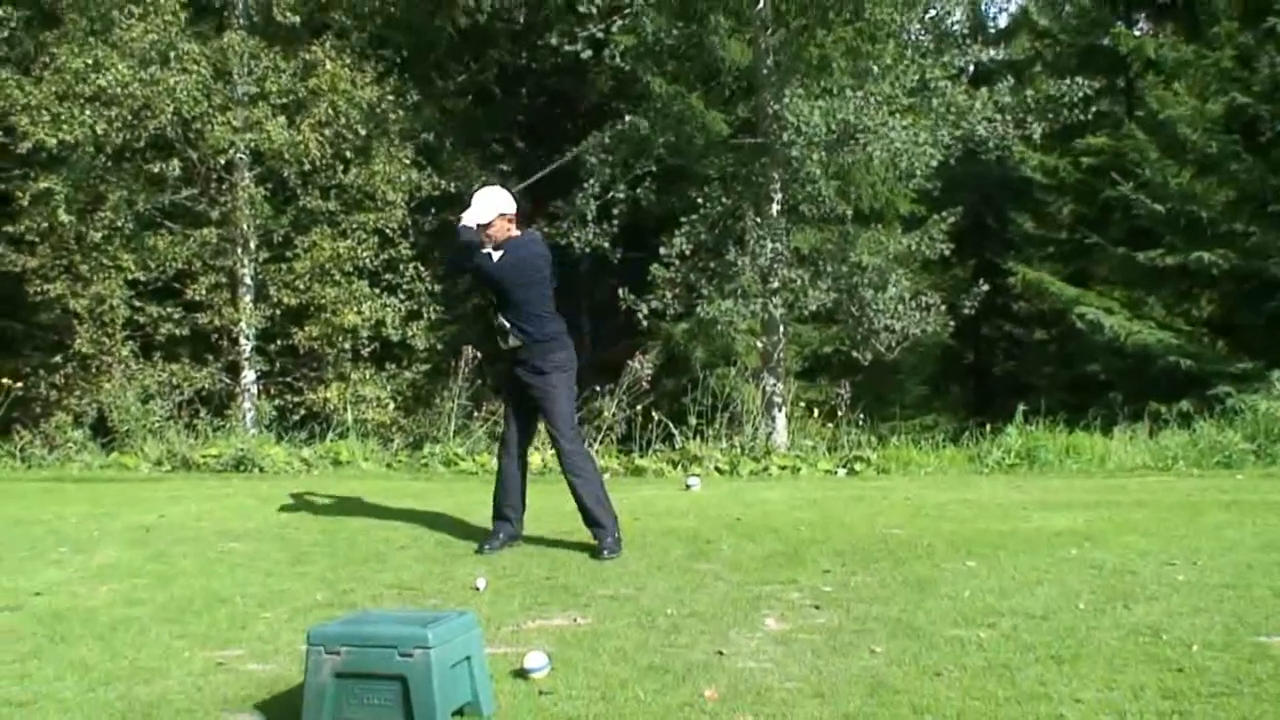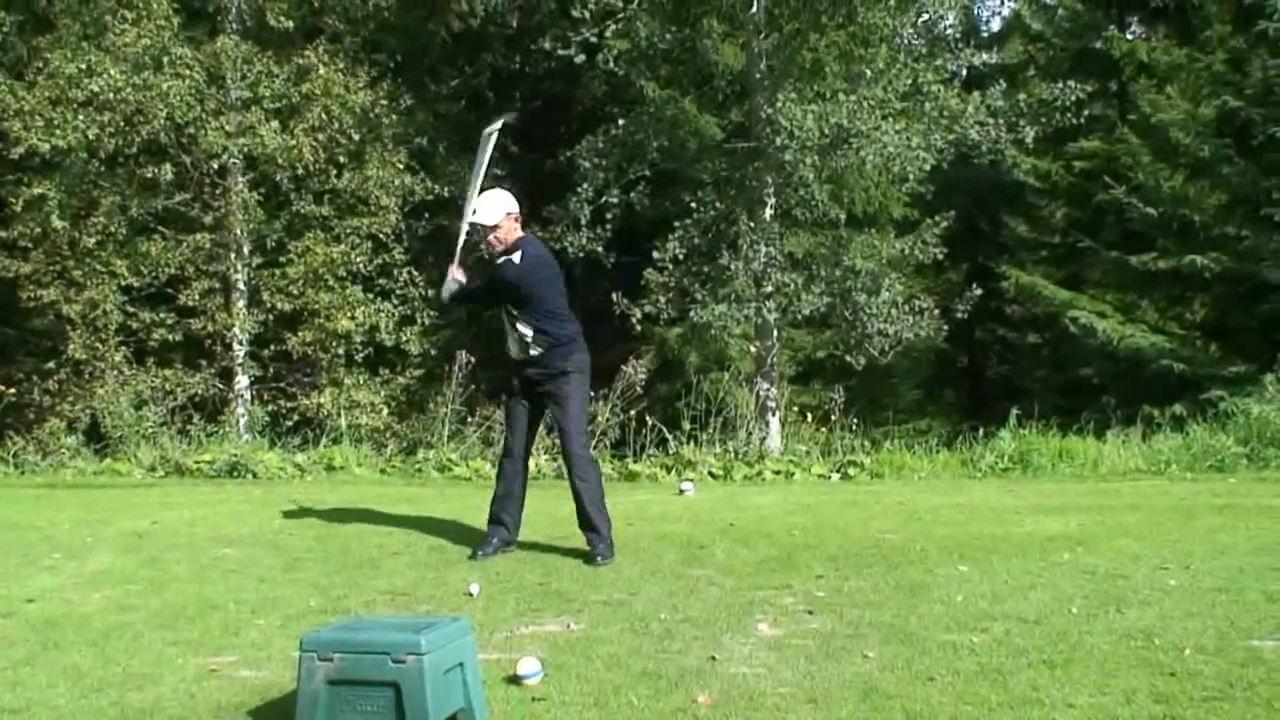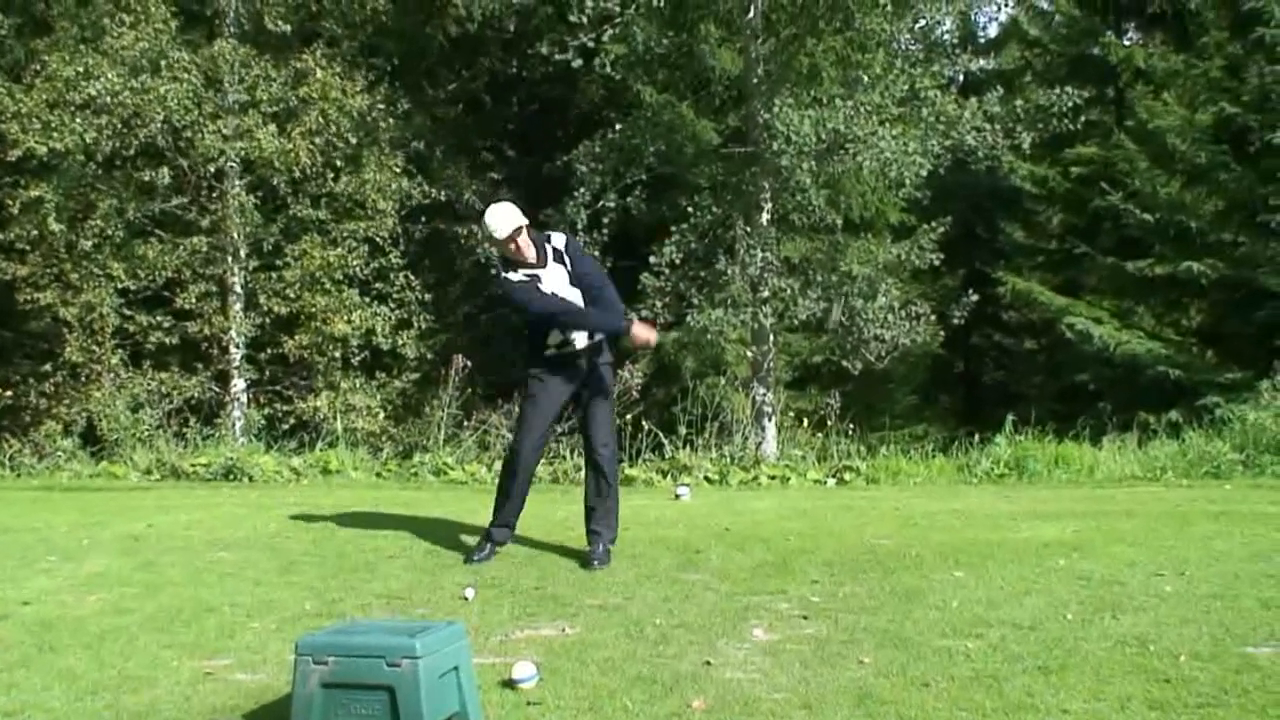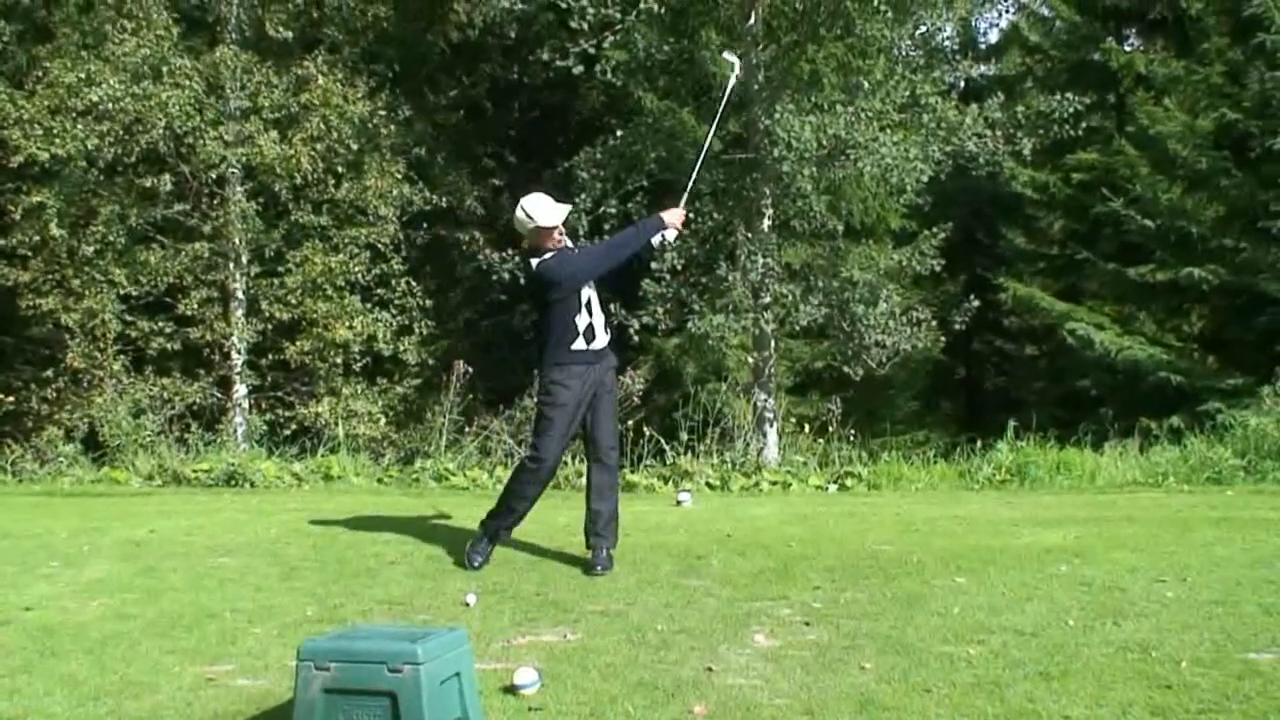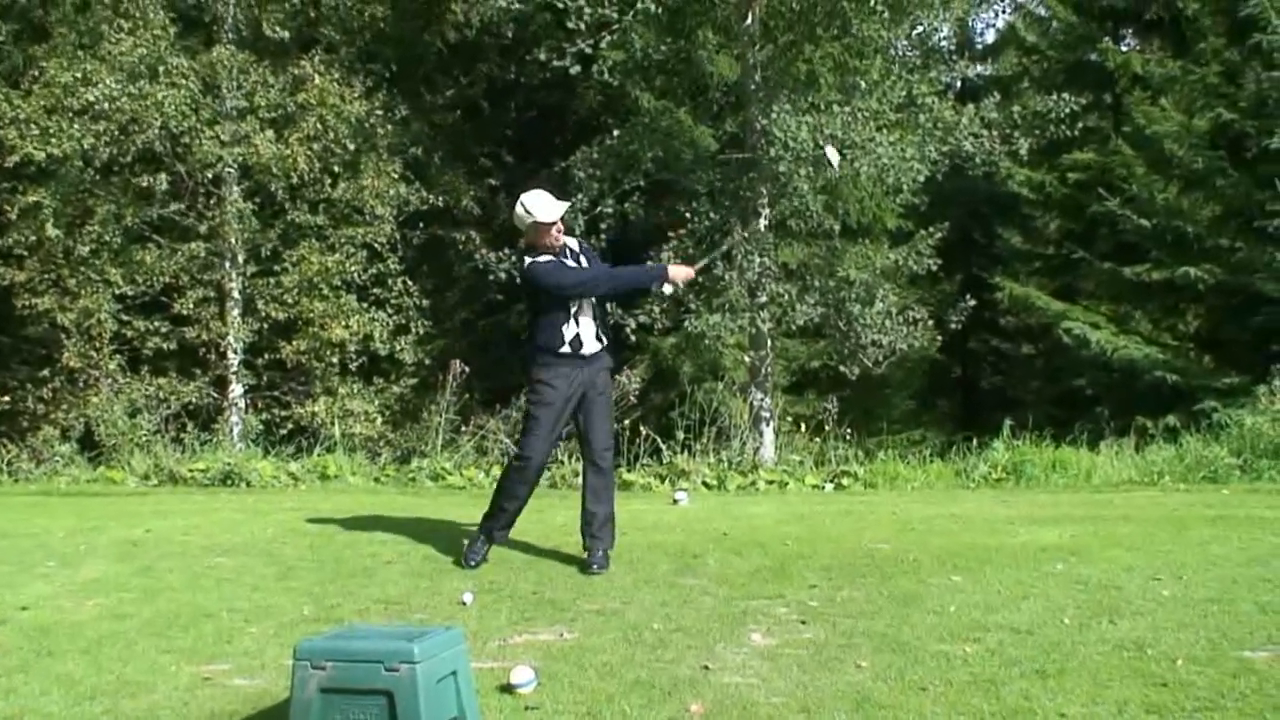
dt=0.3s
person 1, frame 1
left shoulder: (501, 265)
right shoulder: (531, 242)
left elbow: (470, 252)
left wrist: (468, 233)
right wrist: (475, 231)
left hip: (549, 362)
right hip: (524, 361)
left knee: (568, 443)
right knee: (512, 445)
left ankle: (606, 531)
right ankle: (507, 525)
person 1, frame 2
left shoulder: (519, 267)
right shoulder: (523, 252)
left elbow: (483, 295)
left wrist: (455, 289)
right wrist: (461, 285)
left hip: (563, 365)
right hip: (528, 367)
left knee: (575, 450)
right knee: (514, 451)
left ankle: (599, 537)
right ankle: (502, 530)
person 1, frame 3
left shoulder: (560, 244)
right shoulder: (512, 282)
left elbow: (598, 286)
right elbow: (563, 313)
left wrist: (624, 324)
right wrist: (625, 328)
left hip: (594, 358)
right hip: (549, 370)
left knee: (602, 451)
right knee: (522, 452)
left ankle: (599, 539)
right ankle: (497, 533)
person 1, frame 4
left shoulder: (562, 245)
right shoulder: (546, 269)
left elbow: (608, 254)
right elbow: (605, 256)
left wrist: (656, 232)
right wrist: (657, 221)
left hip: (601, 362)
right hip: (565, 371)
left knee: (605, 453)
right knee: (544, 457)
left ankle: (601, 545)
right ankle: (493, 531)
person 1, frame 5
left shoulder: (572, 247)
right shoulder: (536, 269)
left elbow: (610, 277)
right elbow: (598, 282)
left wrist: (657, 275)
right wrist: (662, 272)
left hip: (594, 364)
right hip: (554, 371)
left knee: (600, 454)
right knee: (531, 454)
left ankle: (598, 544)
right ankle: (489, 534)
